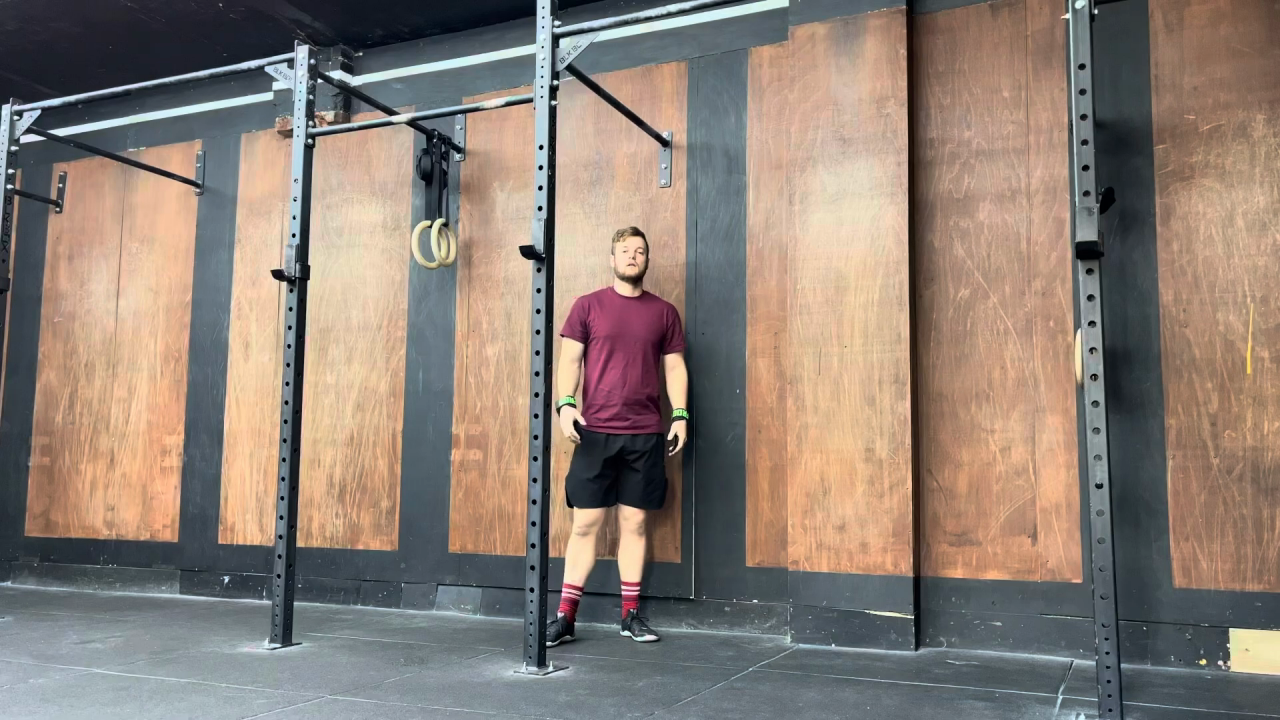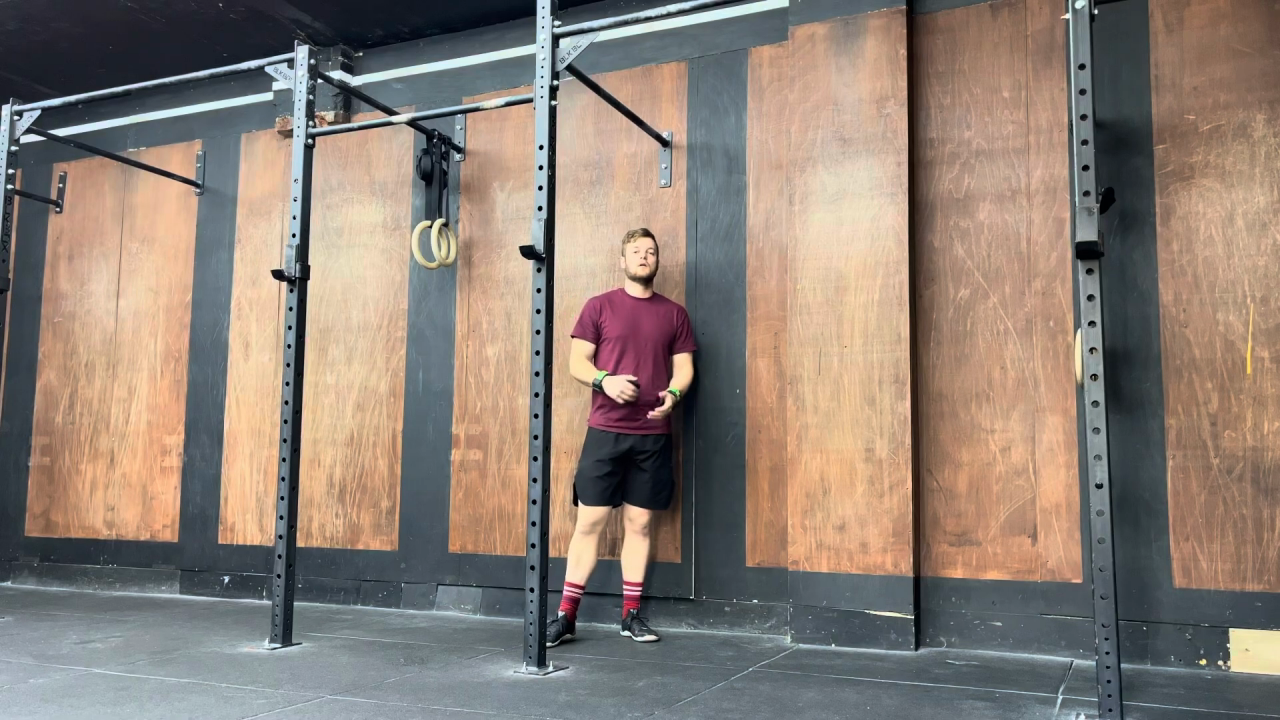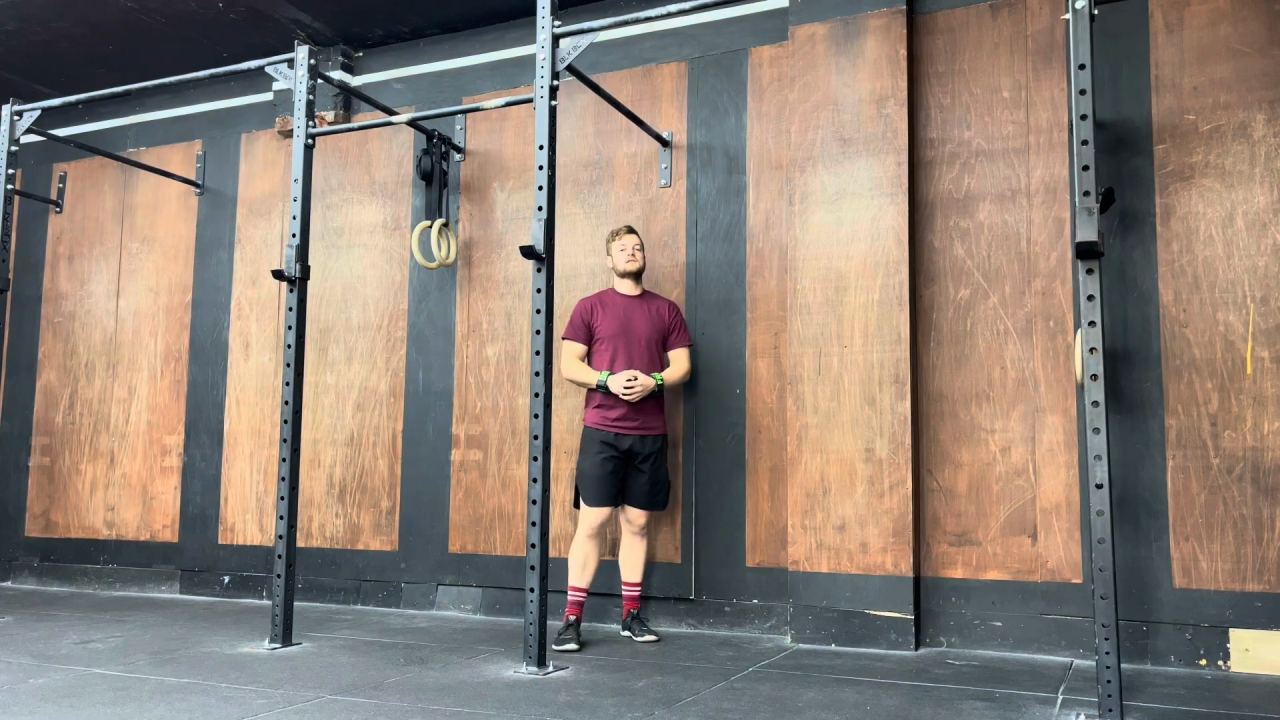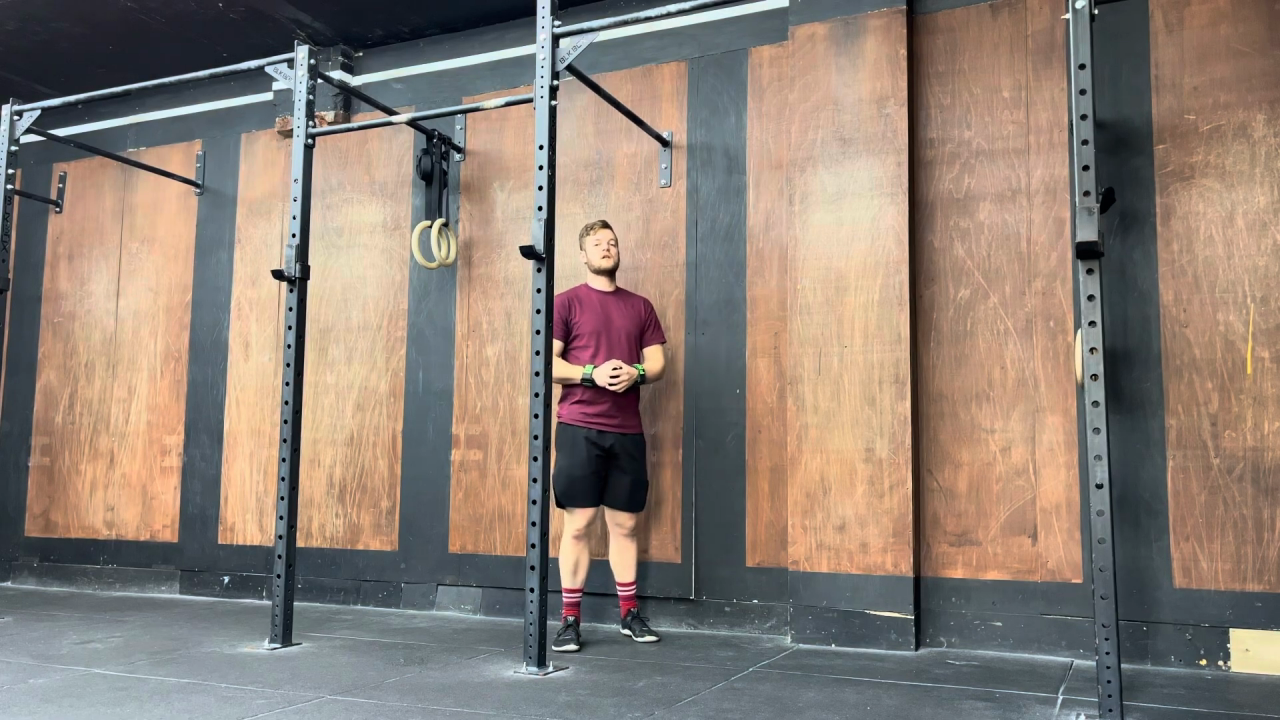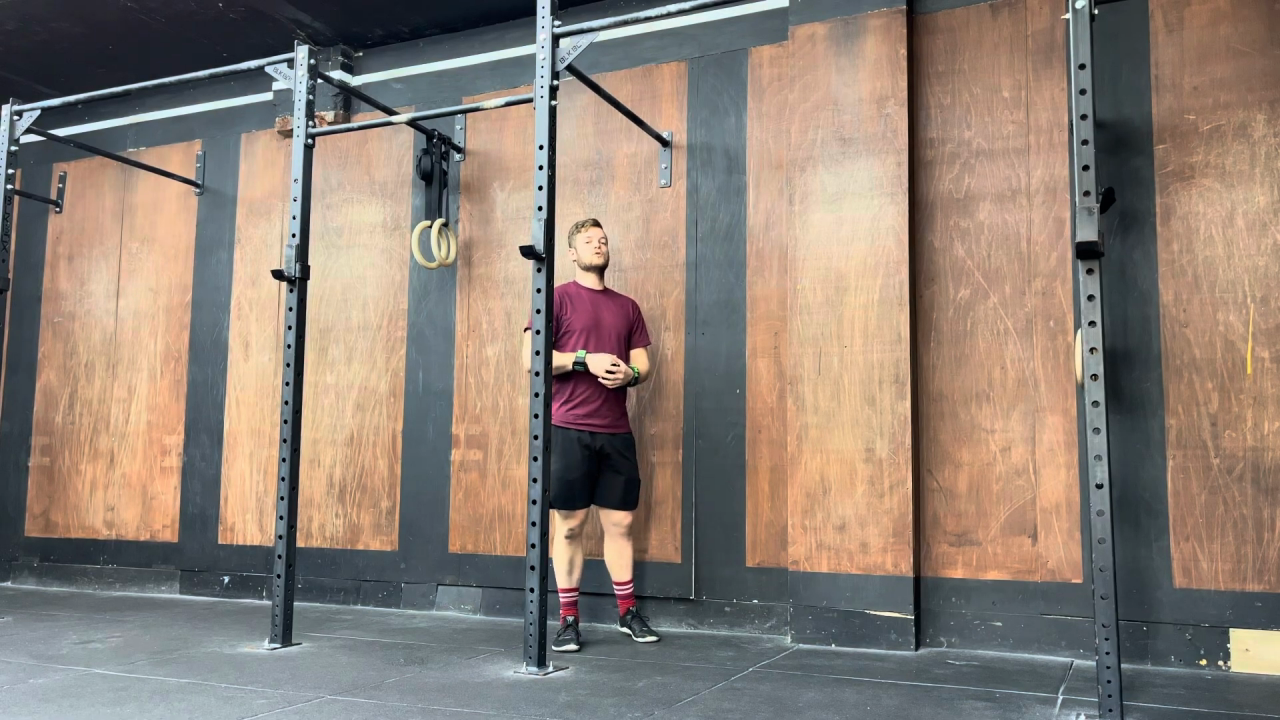
dt=0.5s
person 1, frame 1
left shoulder: (664, 311)
right shoulder: (587, 306)
left elbow: (675, 367)
right elbow: (569, 360)
left wrist: (680, 415)
right wrist: (565, 403)
left hip: (645, 434)
right hip: (595, 431)
left knee: (635, 523)
right knee: (585, 523)
left ankle: (631, 614)
right ankle: (565, 615)
person 1, frame 2
left shoulder: (674, 313)
right shoulder: (599, 306)
left elbow: (685, 367)
right elbow: (578, 361)
left wrist: (673, 395)
right wrist: (605, 381)
left hip: (652, 434)
right hip: (606, 428)
left knee: (640, 523)
right knee: (590, 521)
left ankle: (631, 614)
right ankle: (566, 614)
person 1, frame 3
left shoulder: (666, 309)
right shoulder: (590, 307)
left elbow: (682, 366)
right elbow: (569, 365)
left wrist: (654, 381)
right wrist: (607, 380)
left hip: (649, 434)
right hip: (602, 430)
left knee: (637, 523)
right knee: (592, 523)
left ankle: (631, 615)
right ankle: (572, 619)
person 1, frame 4
left shoulder: (640, 306)
right shoulder: (566, 302)
left elbow: (658, 363)
right elbow: (547, 362)
left wrist: (636, 373)
right wrist: (591, 373)
left hip: (627, 431)
right hip: (579, 428)
left knee: (625, 524)
right knee: (577, 524)
left ankle: (629, 613)
right ankle: (570, 619)
person 1, frame 5
left shoulder: (627, 306)
right shoulder: (557, 298)
left elbow: (643, 363)
right elbow: (532, 357)
left wrist: (629, 373)
right wrist: (585, 360)
left hip: (616, 431)
right hip: (569, 429)
left knee: (620, 523)
right knee: (570, 524)
left ankle: (627, 611)
right ankle: (568, 619)
